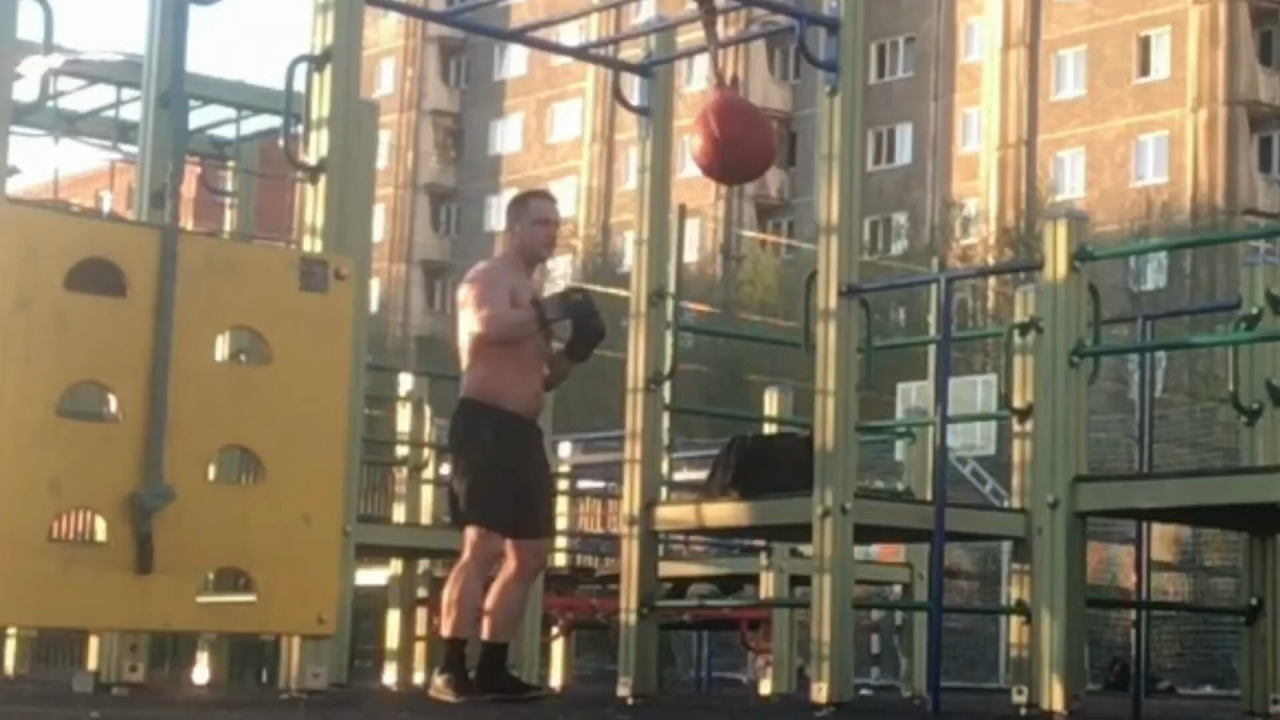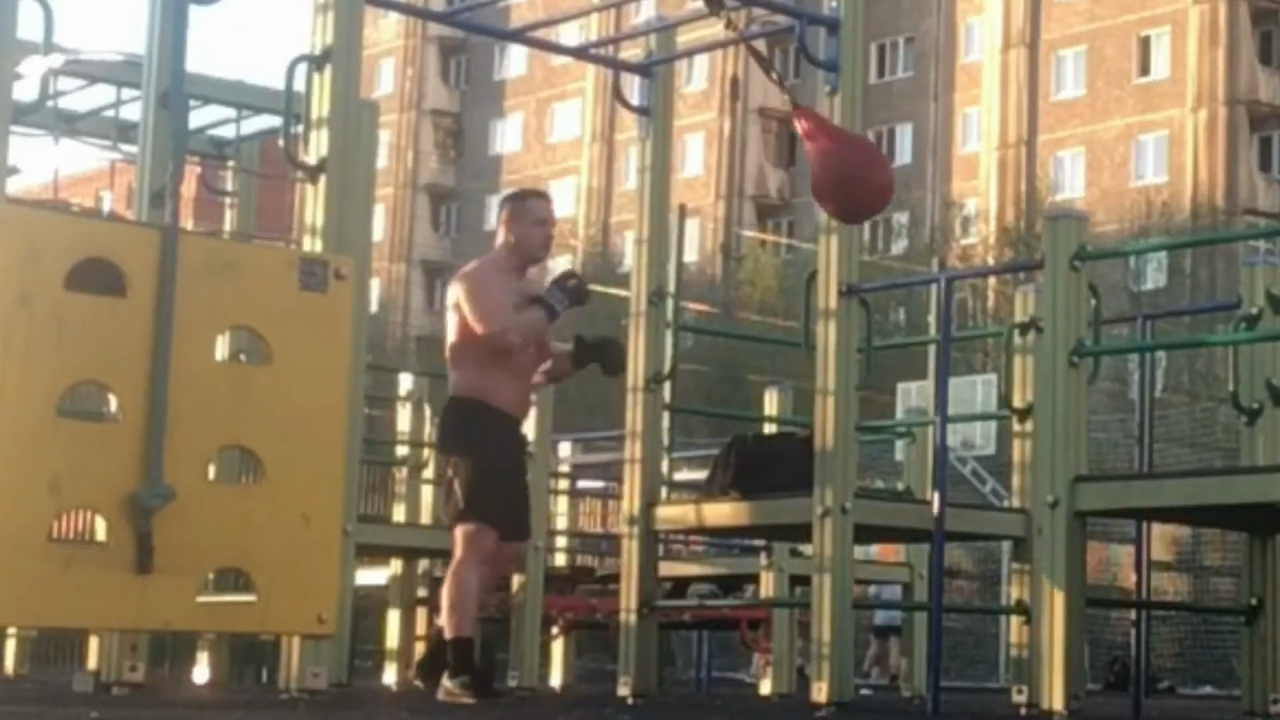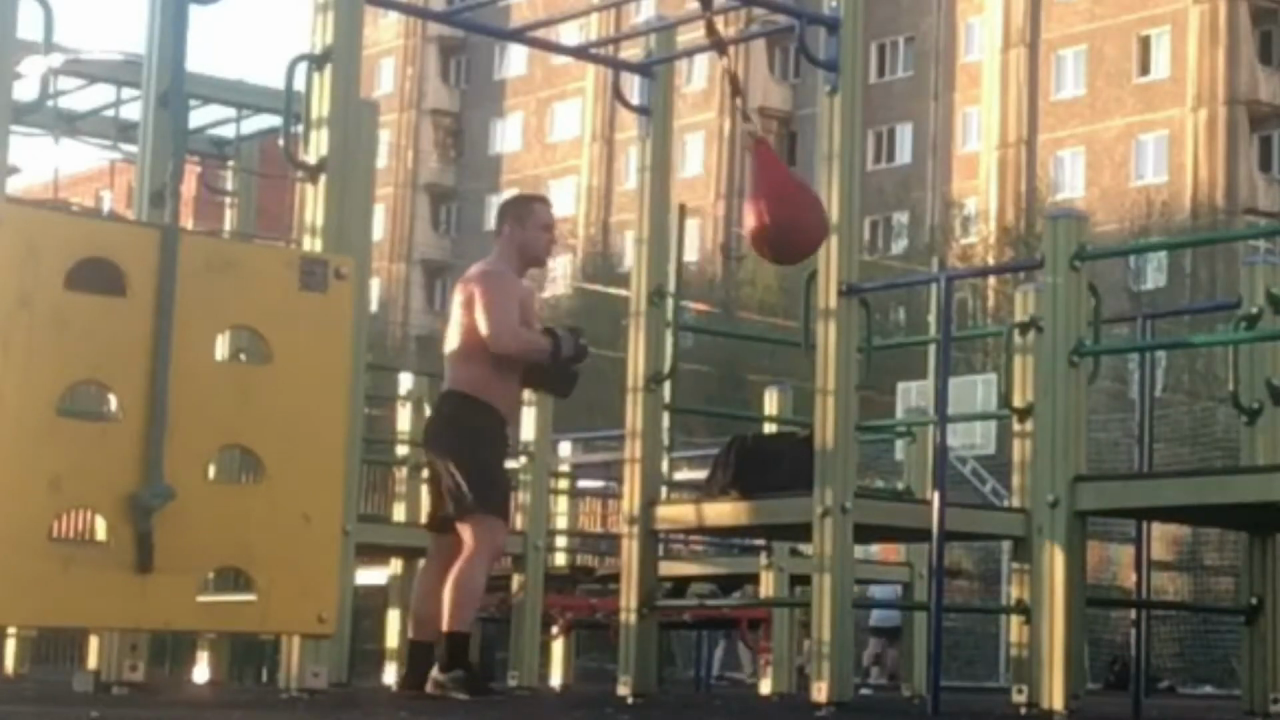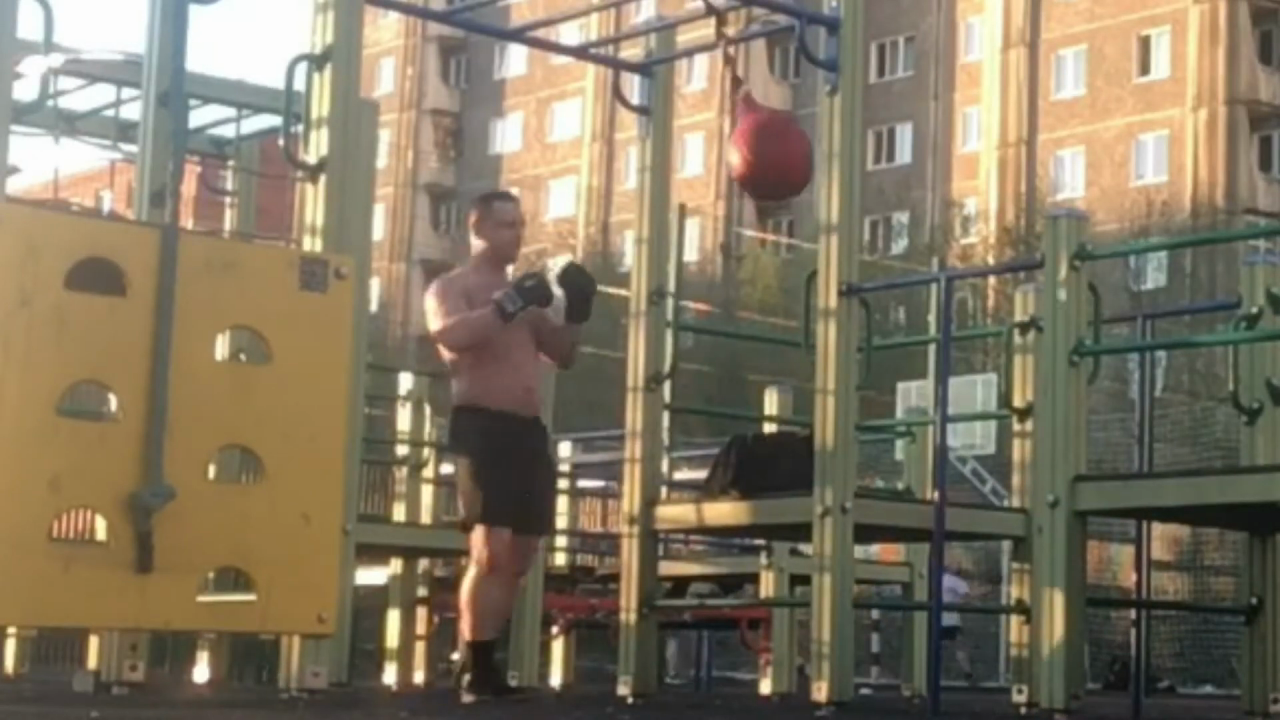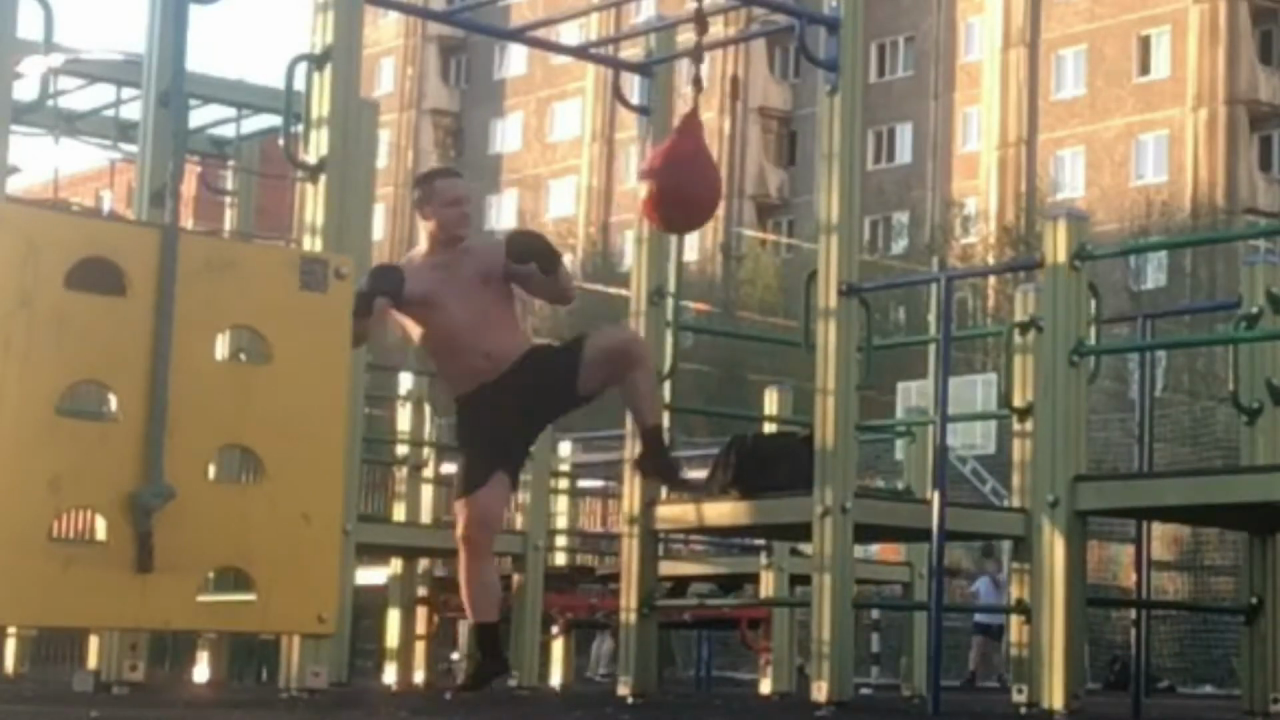
dt=1s
person 1, frame 1
left shoulder: (536, 296)
right shoulder: (486, 278)
right elbow: (488, 326)
left wrist: (569, 354)
right wrist: (549, 311)
left hip: (523, 433)
right hip: (483, 426)
left knee: (529, 555)
right knee: (481, 549)
left ankle: (491, 670)
right ankle: (449, 670)
person 1, frame 2
left shoulder: (529, 290)
right shoulder: (478, 277)
left elbow: (540, 372)
right elbow: (505, 333)
left wrist: (579, 354)
right wrist: (552, 301)
left hip: (504, 434)
right hip: (472, 425)
left knee: (507, 553)
right knee: (475, 546)
left ankle: (448, 652)
right ankle: (458, 673)
person 1, frame 3
left shoulder: (507, 292)
right shoulder: (496, 279)
right elbow: (501, 341)
left wrist: (551, 369)
right wrist: (559, 346)
left hip: (480, 427)
right hip: (464, 424)
left knee: (449, 549)
right knee: (486, 540)
left ankle: (418, 669)
right ankle: (452, 665)
person 1, frame 4
left shoulder: (522, 290)
right shoulder: (449, 288)
left elbow: (565, 355)
right elbow: (452, 335)
left wrist: (577, 314)
right wrist: (511, 301)
left hip: (527, 433)
right hip: (483, 429)
left knee: (519, 556)
right knee: (489, 552)
left ankle: (480, 664)
right ankle: (472, 662)
person 1, frame 5
left shoulder: (493, 253)
right shoulder: (398, 276)
left elbow: (561, 294)
right elbow: (357, 334)
left wrist: (549, 265)
right wrist: (371, 299)
left hip: (536, 376)
right hip: (484, 408)
left knee: (625, 346)
right knee: (475, 529)
left ankle: (654, 450)
right ankle: (489, 656)
